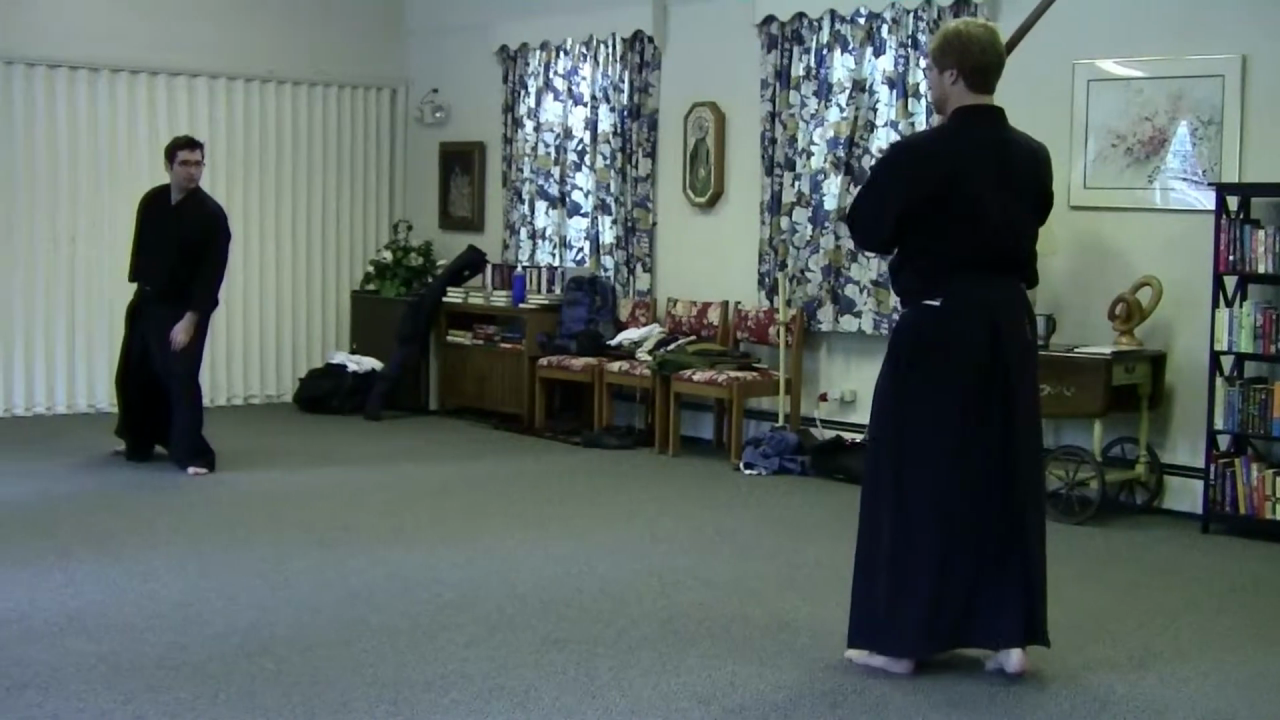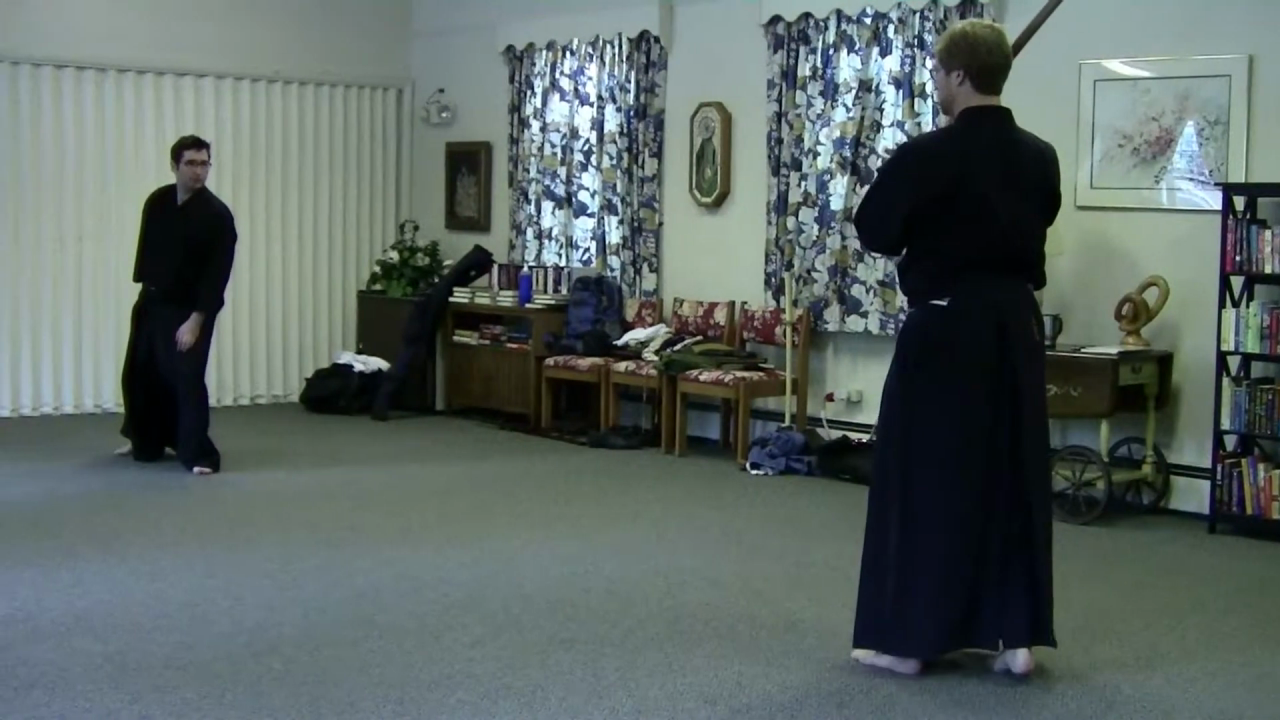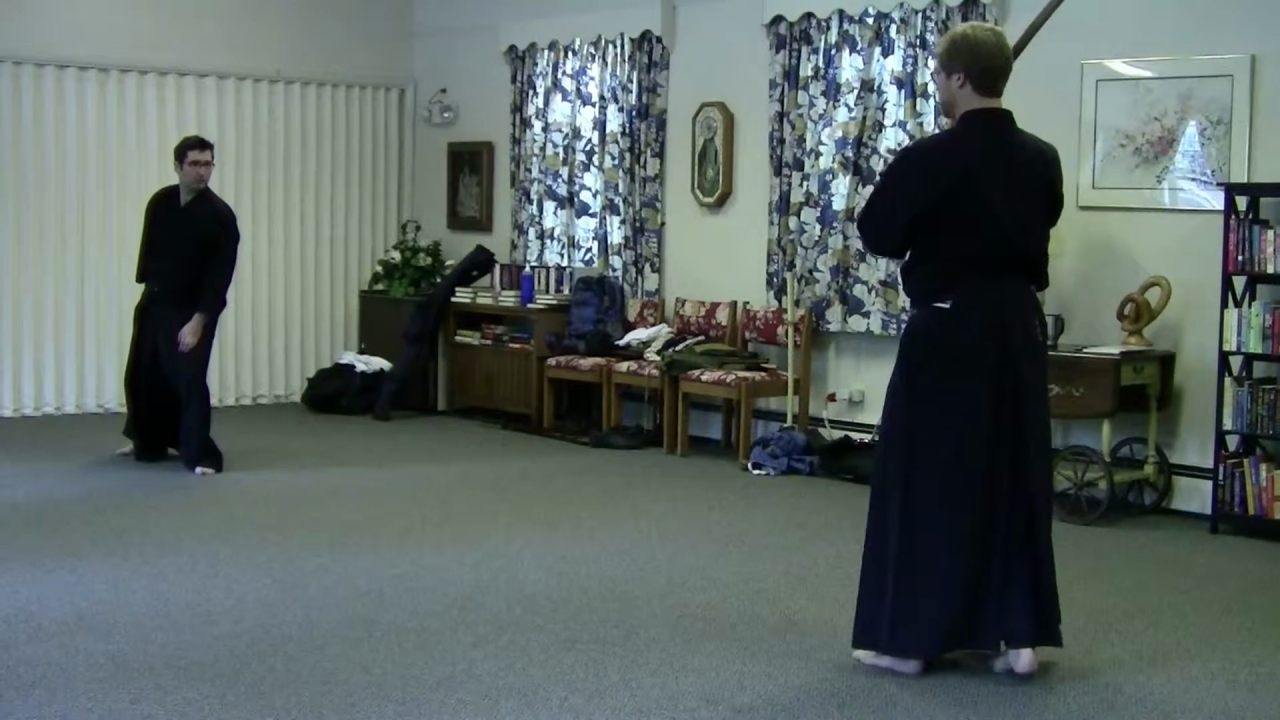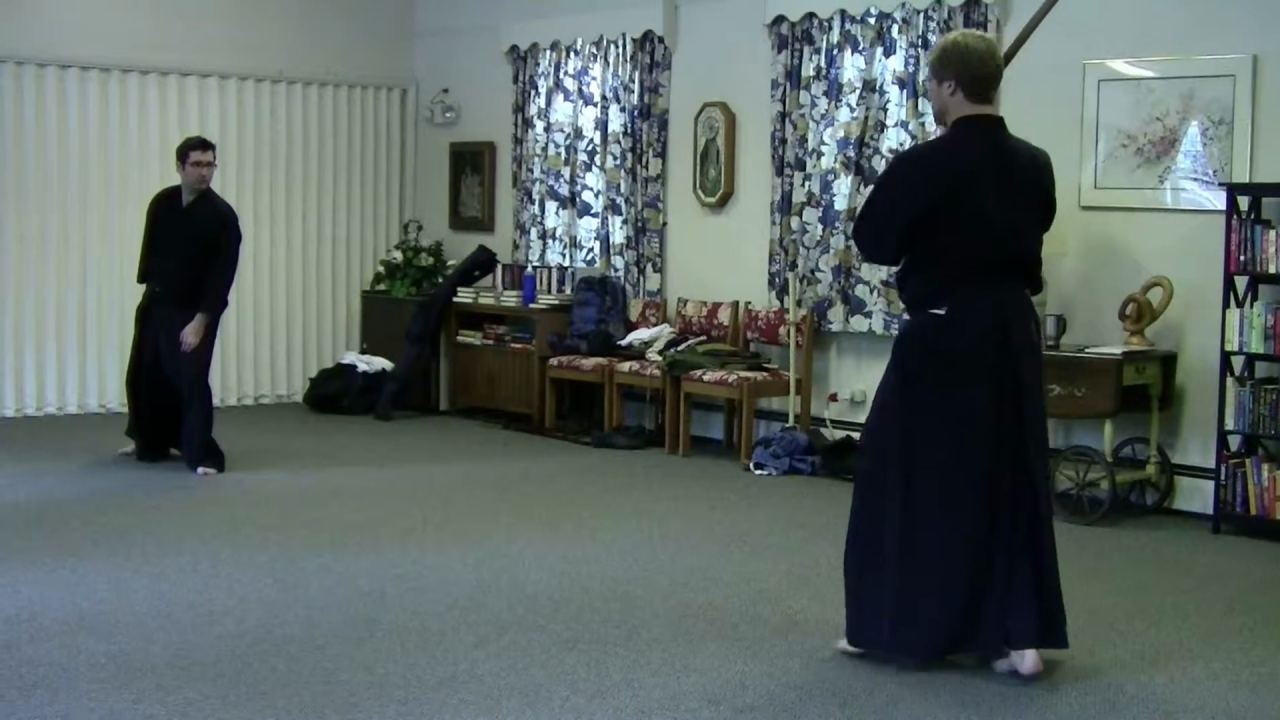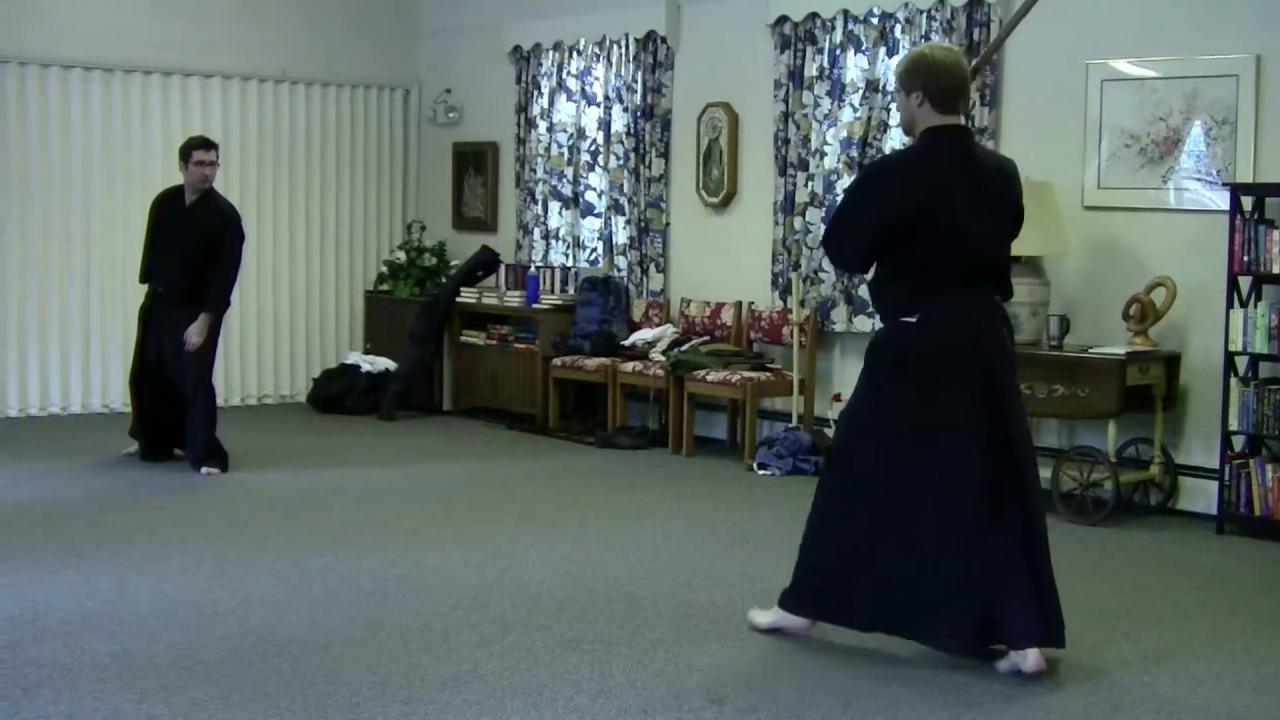
dt=0.2s
person 1, frame 1
left shoulder: (919, 154)
right shoulder: (1032, 157)
left elbow: (867, 229)
left hip: (937, 326)
right hip: (1008, 325)
left knee: (913, 476)
right knee: (1007, 476)
left ankle: (896, 636)
right ankle: (1010, 635)
person 1, frame 2
left shoulder: (926, 156)
right shoulder: (1039, 157)
left elbow: (875, 231)
left hip: (945, 327)
right hip: (1015, 326)
left knee: (920, 477)
right knee: (1014, 477)
left ankle: (903, 636)
right ankle: (1016, 635)
person 1, frame 3
left shoulder: (930, 158)
right shoulder: (1042, 159)
left elbow: (878, 234)
left hip: (948, 329)
right hip: (1018, 327)
left knee: (919, 476)
right knee: (1016, 477)
left ankle: (903, 634)
right ankle: (1019, 635)
person 1, frame 4
left shoulder: (921, 165)
right shoulder: (1033, 165)
left elbow: (872, 241)
left hip: (942, 335)
right hip: (1012, 332)
left knee: (895, 470)
right knee: (1011, 478)
left ankle: (887, 626)
right ankle: (1022, 636)
person 1, frame 5
left shoulder: (893, 176)
right shoulder: (1001, 172)
left elbow: (843, 249)
left hip: (918, 341)
right hip: (986, 338)
left knee: (861, 467)
right knee: (1001, 480)
left ankle: (807, 603)
right ankle: (1028, 634)
person 2, frame 1
left shoulder: (210, 214)
right shoulder: (151, 202)
left elbow: (211, 274)
right elbow: (141, 250)
left wrist: (190, 320)
right wrist: (142, 288)
left hip: (183, 308)
right hip: (146, 302)
left knee: (181, 376)
right knee: (134, 374)
left ankle: (193, 454)
right ankle: (137, 441)
person 2, frame 2
left shoulder: (217, 214)
right shoulder: (157, 202)
left elbow: (217, 274)
right elbow: (146, 250)
left wrist: (196, 320)
right wrist: (147, 288)
left hip: (189, 309)
right hip: (152, 303)
left knee: (187, 377)
right knee: (140, 375)
left ankle: (198, 454)
right ankle: (145, 441)
person 2, frame 3
left shoulder: (220, 215)
right shoulder: (160, 202)
left elbow: (220, 274)
right elbow: (149, 250)
left wrist: (199, 321)
right wrist: (149, 288)
left hip: (192, 310)
right hip: (154, 303)
left knee: (189, 378)
right knee: (143, 375)
left ankle: (201, 455)
right ankle: (148, 442)
person 2, frame 4
left shoulder: (222, 215)
right shoulder: (162, 203)
left elbow: (222, 275)
right elbow: (150, 251)
left wrist: (201, 321)
right wrist: (150, 289)
left hip: (194, 310)
right hip: (156, 304)
left knee: (191, 378)
right knee: (145, 375)
left ankle: (203, 455)
right ankle: (150, 442)
person 2, frame 5
left shoulder: (224, 215)
right shoulder: (164, 202)
left elbow: (225, 274)
right elbow: (152, 250)
left wrist: (204, 320)
right wrist: (152, 290)
left hip: (197, 310)
right hip: (159, 304)
left knee: (195, 379)
right knee: (148, 375)
left ankle: (207, 455)
right ankle: (153, 442)
